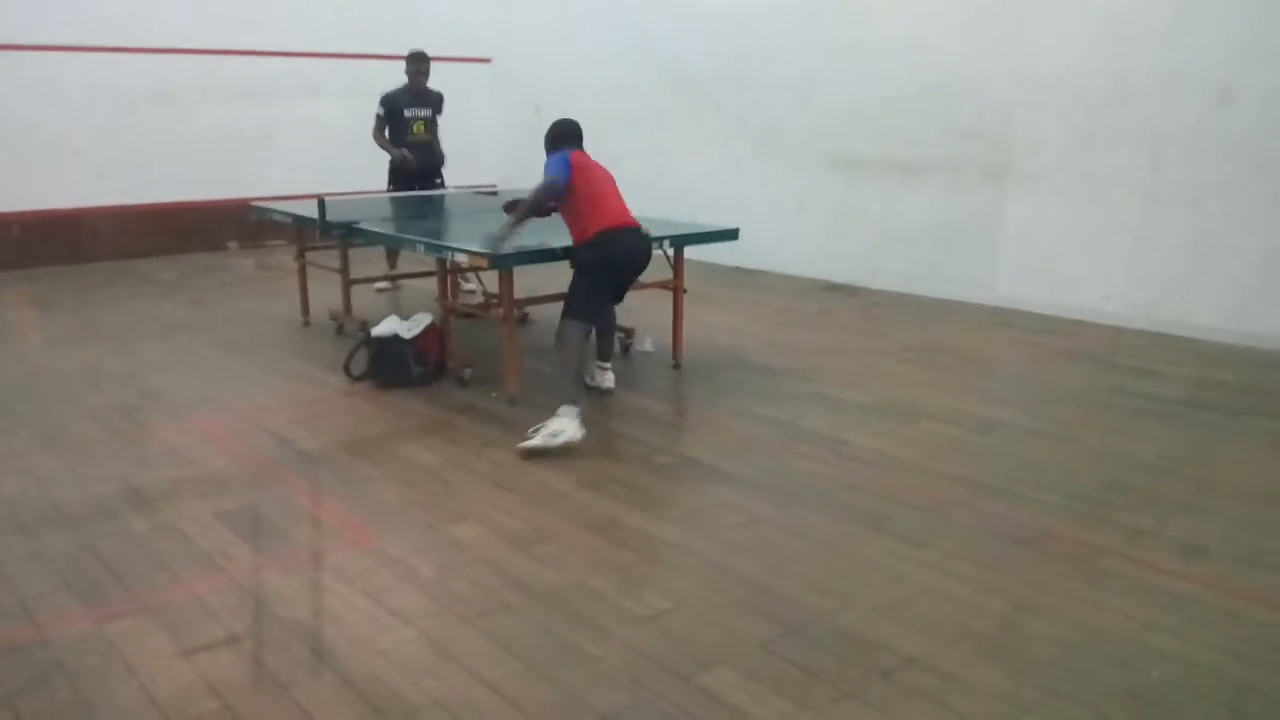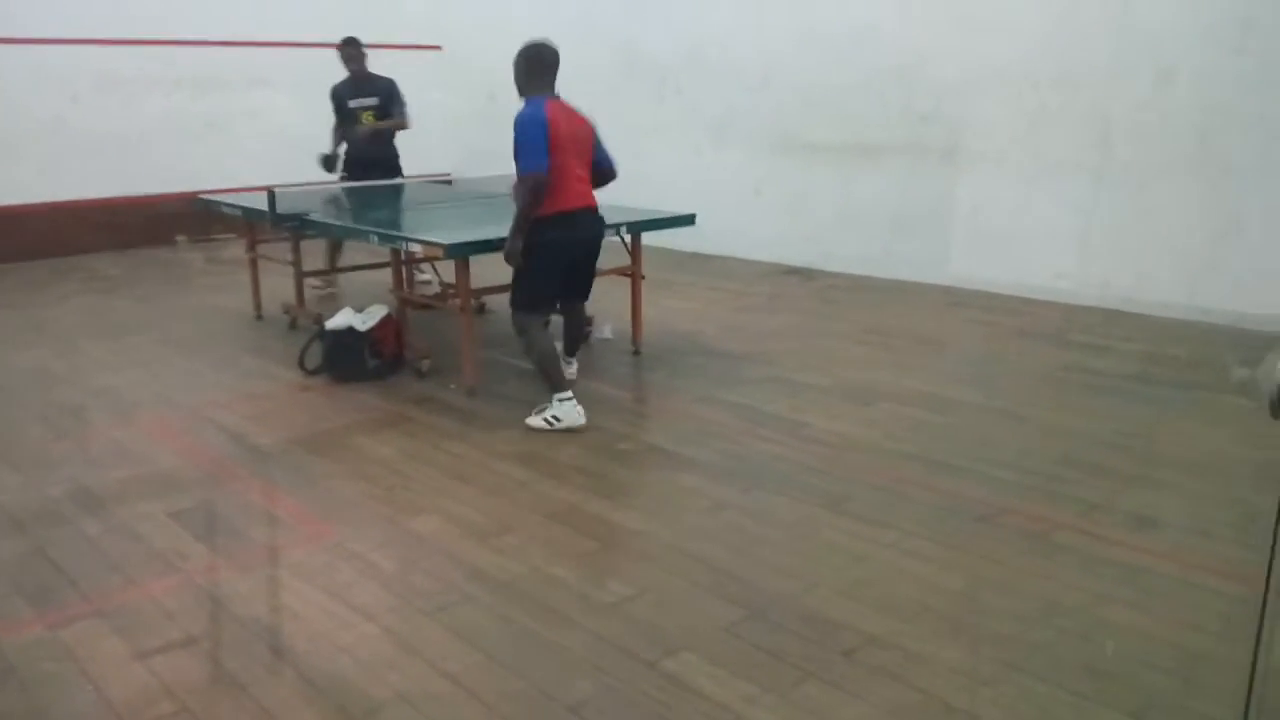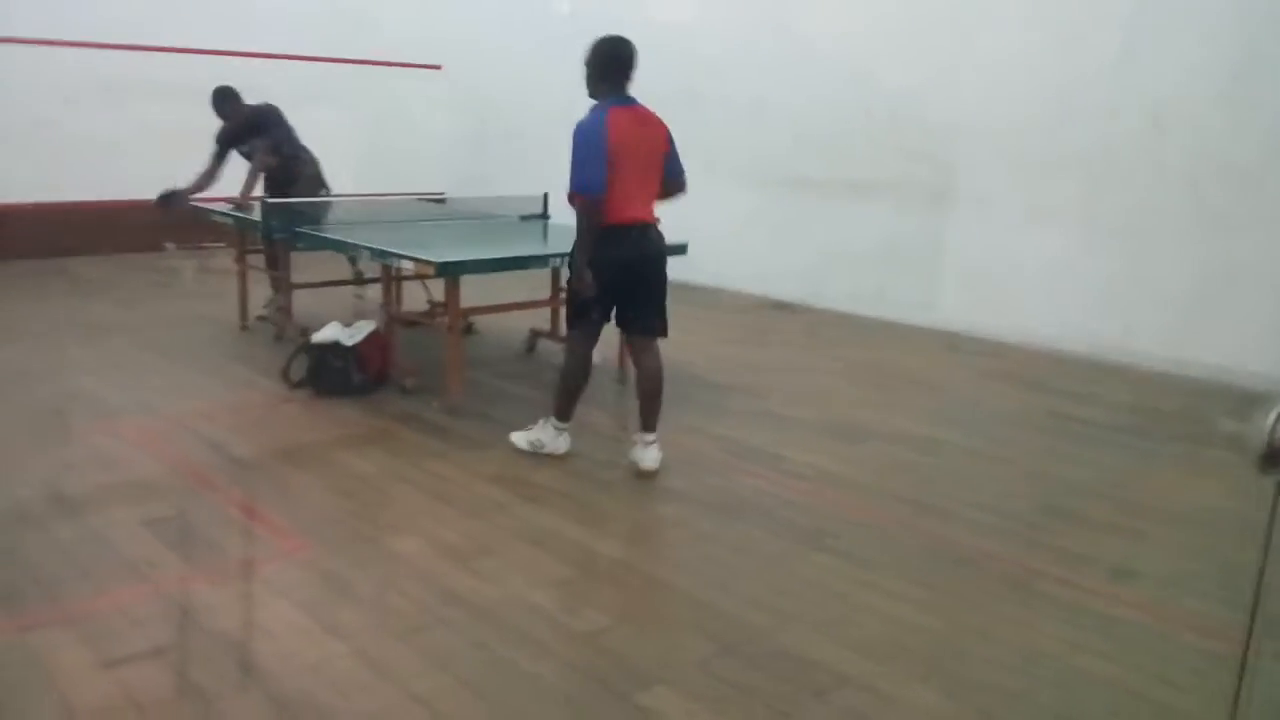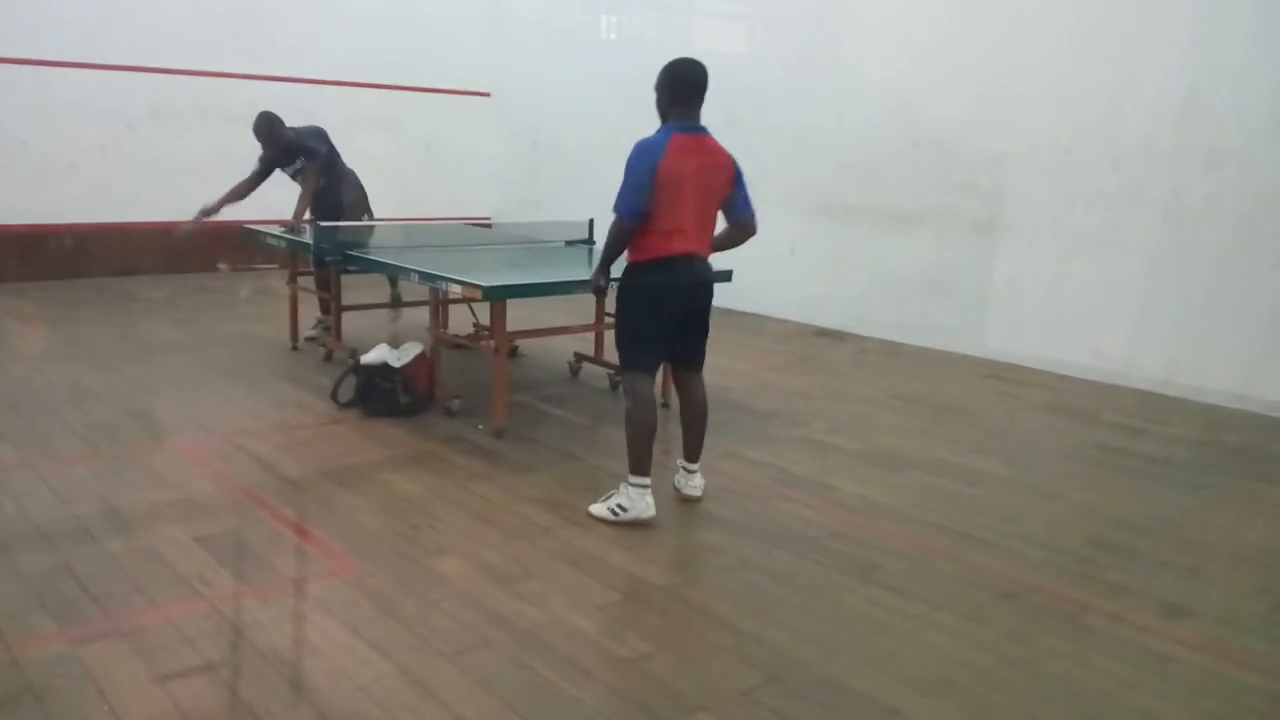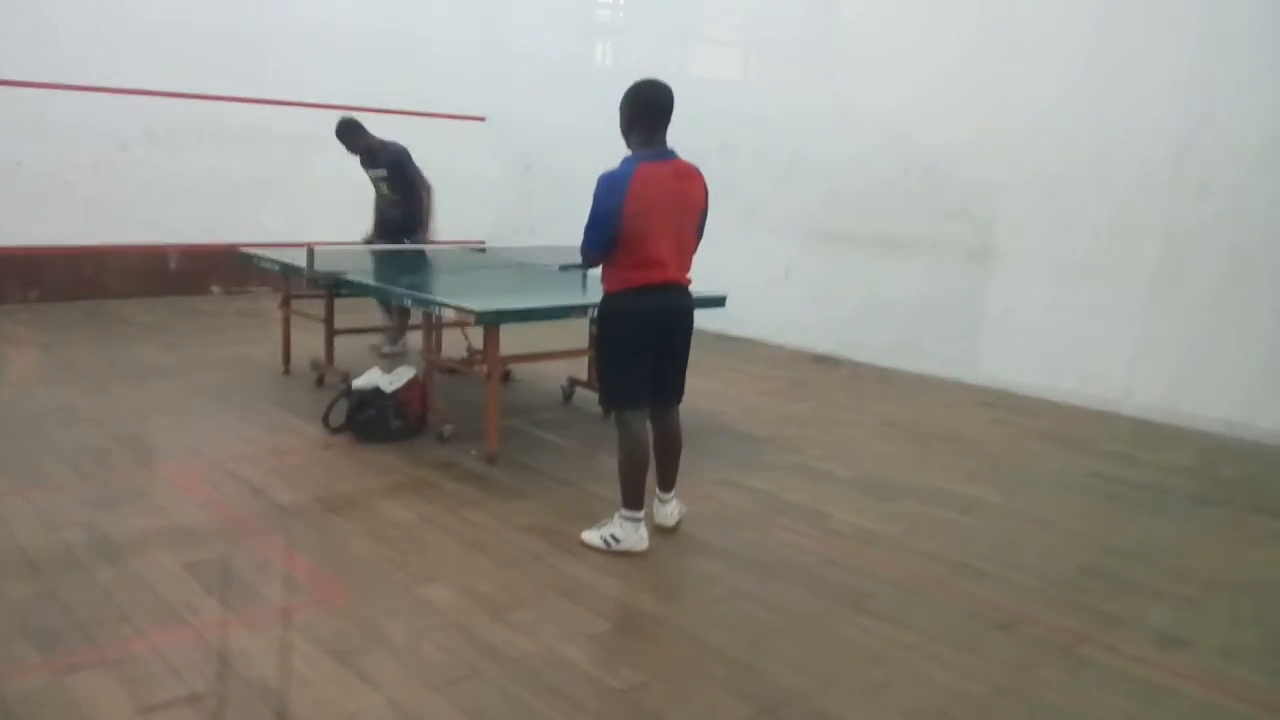
dt=0.7s
person 1, frame 1
left shoulder: (561, 161)
right shoulder: (597, 168)
left elbow: (550, 188)
left wrist: (513, 222)
right wrist: (541, 208)
left hip: (604, 246)
right hip: (637, 242)
left knee: (572, 329)
right knee: (602, 301)
left ankle: (567, 417)
right ankle: (603, 370)
person 1, frame 2
left shoulder: (530, 117)
right shoulder: (578, 119)
left elbow: (534, 181)
right elbow: (606, 173)
left wrist: (516, 235)
left hip: (553, 229)
right hip: (588, 223)
left knee: (527, 317)
right knee: (572, 302)
left ankle: (564, 403)
right ankle: (568, 363)
person 1, frame 3
left shoulder: (592, 127)
right shoulder: (656, 125)
left elbow: (590, 202)
right elbow: (676, 186)
left wrist: (582, 264)
left hip: (609, 244)
right hip: (647, 242)
left knee: (581, 339)
right knee: (645, 344)
left ankle: (555, 430)
right ankle: (647, 443)
person 1, frame 4
left shoulder: (650, 151)
right shoulder: (723, 159)
left elbow: (626, 223)
right elbow: (744, 227)
left wrist: (602, 269)
left hip: (651, 277)
right hip: (696, 276)
left knee: (638, 380)
right knee: (690, 375)
left ankle: (639, 492)
right ankle: (691, 473)
person 1, frame 5
left shoulder: (616, 182)
right shoulder: (695, 180)
left elbow: (590, 256)
left hip: (629, 308)
right hip: (676, 303)
left knee: (630, 414)
right knee: (666, 408)
left ankle: (631, 523)
right ankle: (667, 502)
person 2, frame 1
left shoulder: (436, 98)
right shoulder: (391, 99)
right elbow: (377, 132)
left wrist: (439, 148)
right wrist: (393, 151)
left hip: (430, 170)
right hip: (402, 170)
right ankle: (391, 274)
person 2, frame 2
left shoulder: (386, 85)
right shoulder: (338, 91)
left elbow: (403, 122)
left wrist: (374, 127)
right wrist: (335, 147)
left hip: (386, 162)
right hip: (355, 163)
right ankle: (329, 272)
person 2, frame 3
left shoulder: (267, 114)
right shoulder: (226, 134)
left elbow: (262, 157)
right elbow: (210, 173)
left wrist: (246, 192)
right wrist: (185, 192)
left hip: (303, 175)
right hip: (276, 185)
right knee: (271, 240)
left ankle: (357, 271)
right ankle: (279, 297)
person 2, frame 4
left shoulder: (314, 137)
right shoulder: (273, 154)
left elbow: (309, 180)
right elbow: (251, 183)
left wrist: (297, 218)
right wrist: (218, 205)
left hip: (349, 197)
right hip: (322, 203)
right knee: (321, 261)
left ankle: (394, 290)
right ankle: (326, 319)
person 2, frame 5
left shoulder: (396, 153)
right shoulder: (366, 159)
left elbow: (424, 188)
left wrist: (426, 228)
right wrist: (374, 229)
left hip: (409, 226)
right hip: (386, 225)
right knee: (378, 279)
left ankle: (399, 336)
right ankle: (394, 330)
